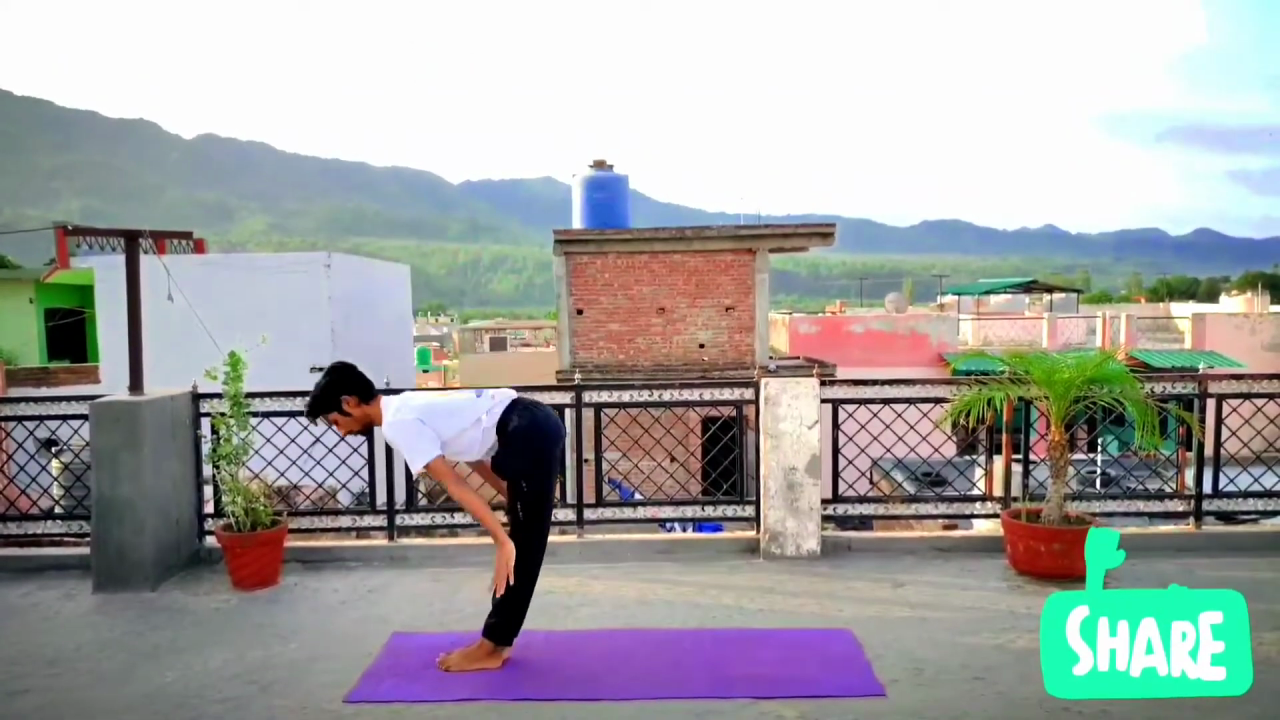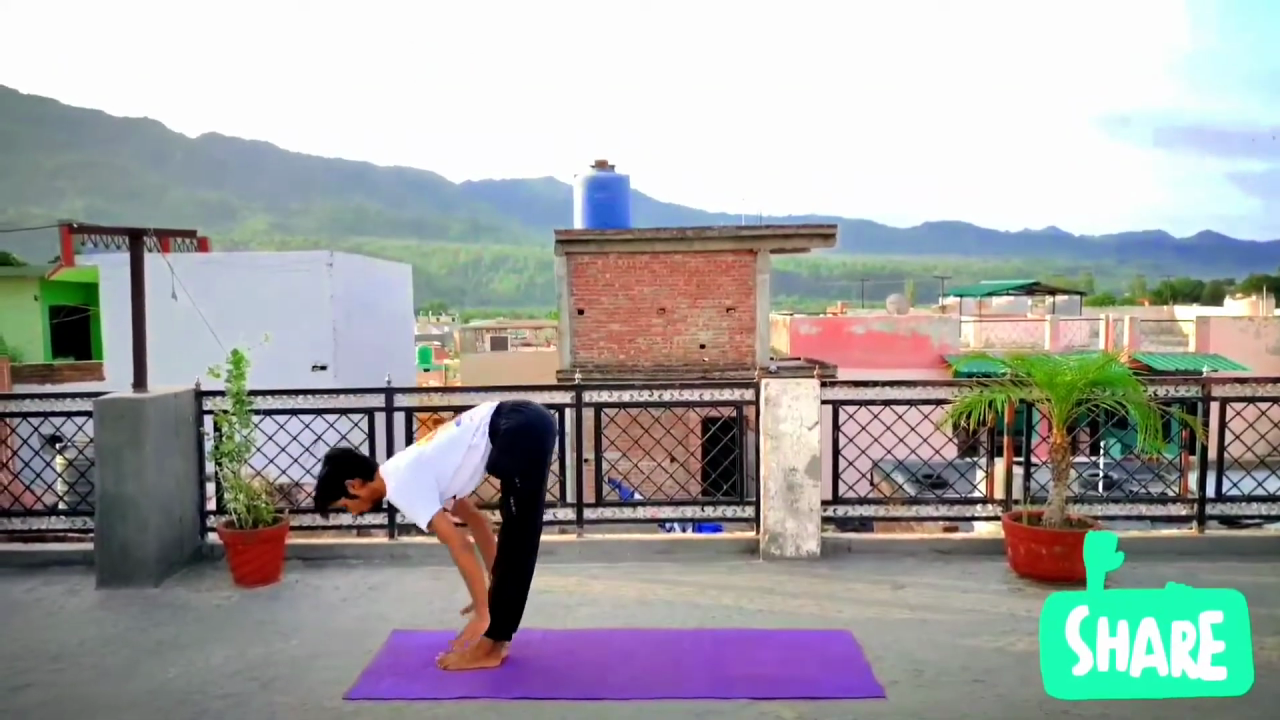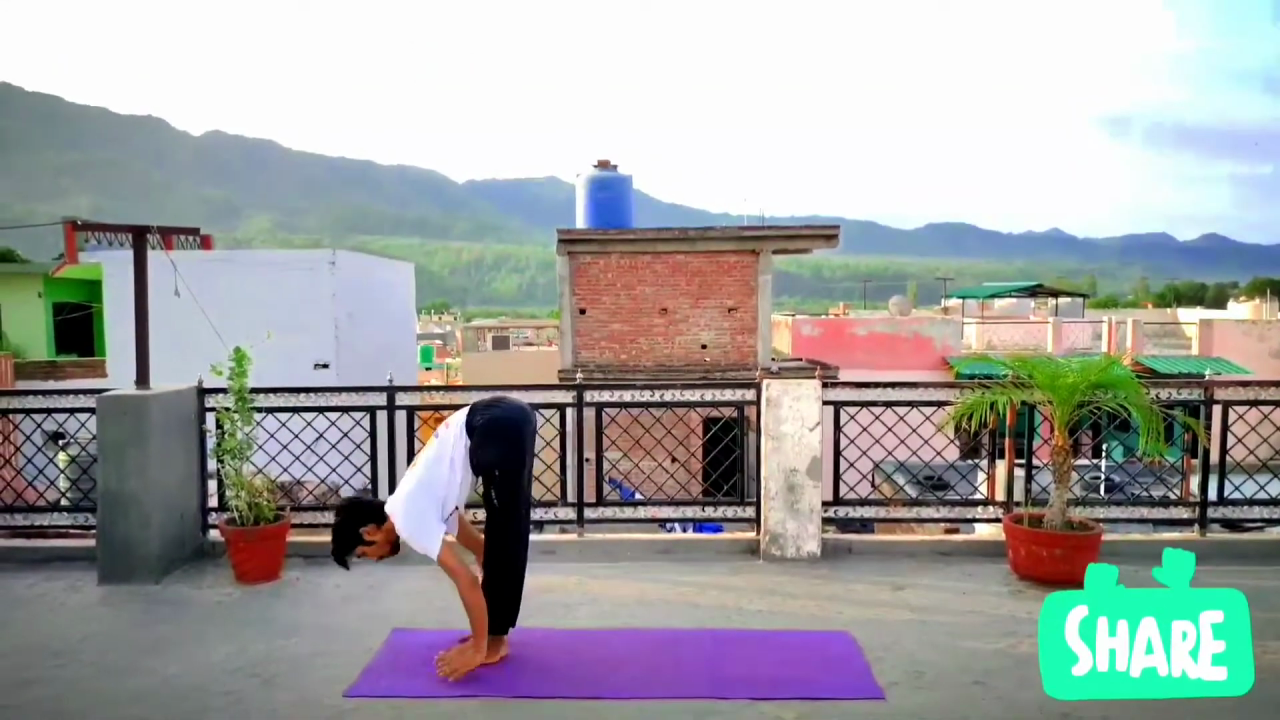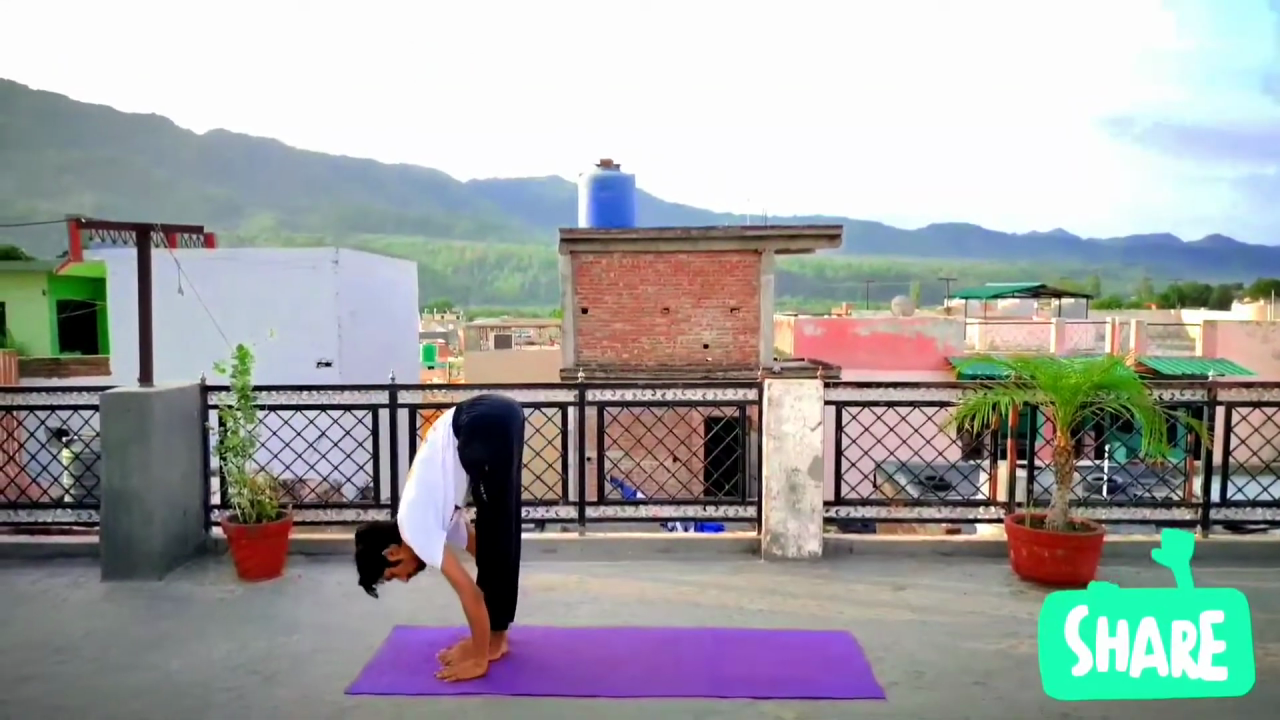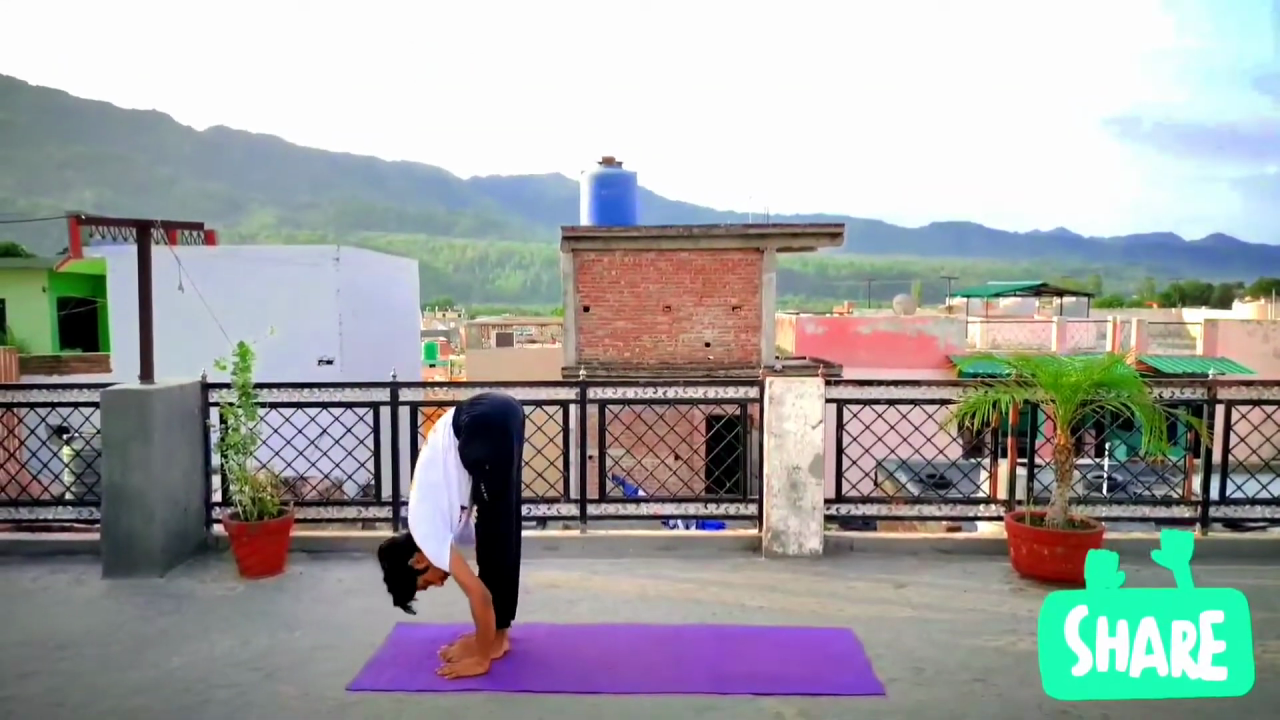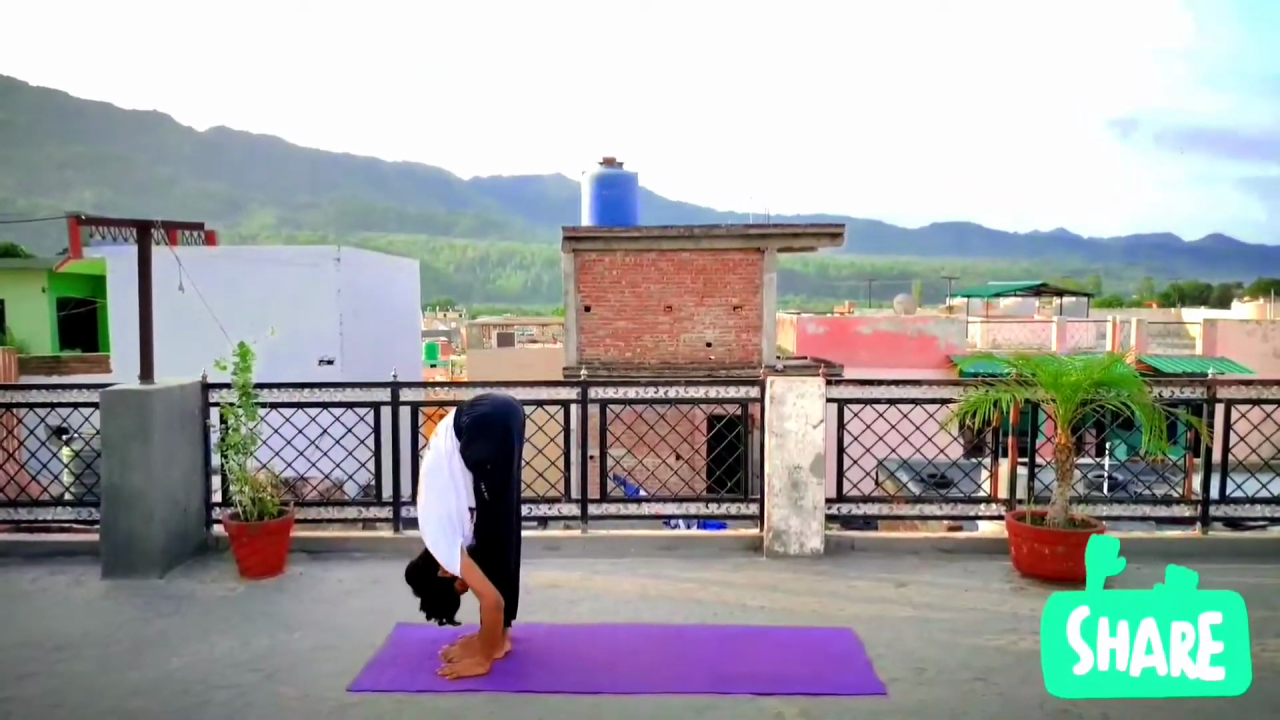
dt=0.2s
person 1, frame 1
left shoulder: (397, 423)
right shoulder: (403, 408)
left elbow: (456, 487)
left wrist: (502, 541)
right wrist: (511, 493)
left hip: (528, 434)
right hip: (532, 425)
left knee: (525, 538)
right knee: (522, 535)
left ankle: (492, 646)
right ankle: (496, 639)
person 1, frame 2
left shoulder: (400, 486)
right shoulder: (405, 472)
left elbow: (458, 546)
right elbow: (477, 522)
left wrist: (482, 610)
right wrist: (490, 590)
left hip: (521, 432)
right hip: (524, 424)
left knee: (517, 538)
right knee: (514, 536)
left ankle: (492, 645)
right ankle: (496, 638)
person 1, frame 3
left shoulder: (407, 519)
right shoulder: (412, 506)
left elbow: (466, 580)
right elbow: (478, 545)
left wrist: (479, 646)
left hip: (499, 428)
right hip: (504, 420)
left knee: (503, 535)
right knee: (503, 535)
left ankle: (492, 643)
right ankle: (494, 635)
person 1, frame 4
left shoulder: (414, 528)
right shoulder: (423, 517)
left elbow: (470, 592)
right elbow: (479, 547)
left wrist: (479, 659)
left hip: (485, 425)
right hip: (494, 416)
left knee: (494, 535)
right knee: (498, 534)
left ankle: (492, 640)
right ankle: (494, 633)
person 1, frame 5
left shoulder: (427, 534)
right shoulder: (436, 522)
left elbow: (480, 594)
left wrist: (482, 658)
left hip: (485, 424)
right hip: (493, 415)
left knee: (494, 533)
right knee: (501, 531)
left ankle: (494, 639)
right ankle: (496, 631)
person 1, frame 6
left shoulder: (440, 540)
left elbow: (492, 599)
left wrist: (484, 658)
right knee: (501, 531)
left ankle: (496, 639)
right ankle: (497, 633)
